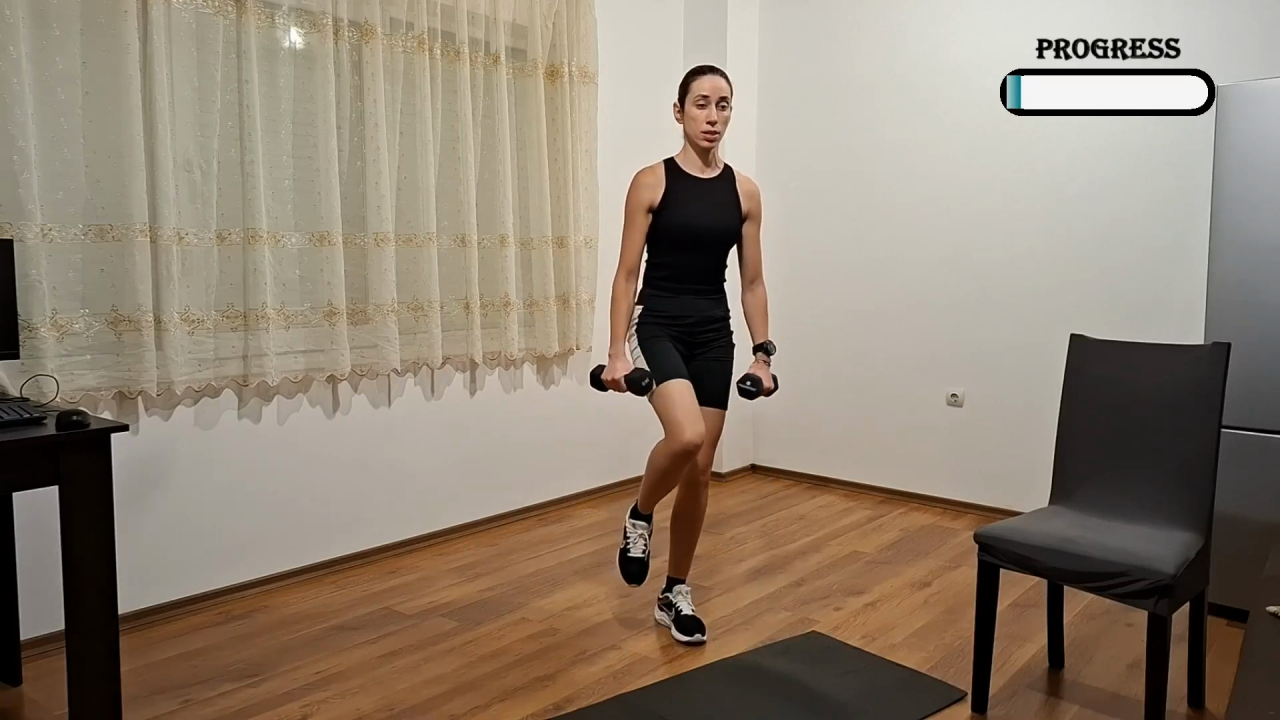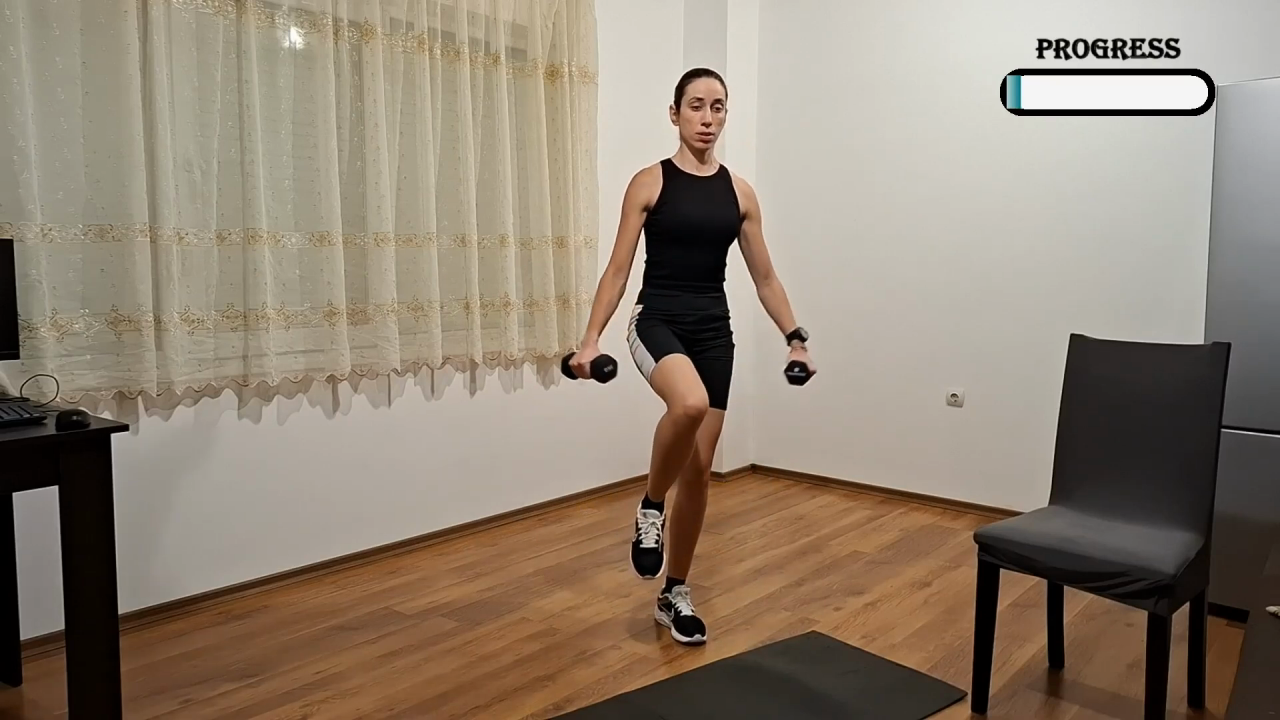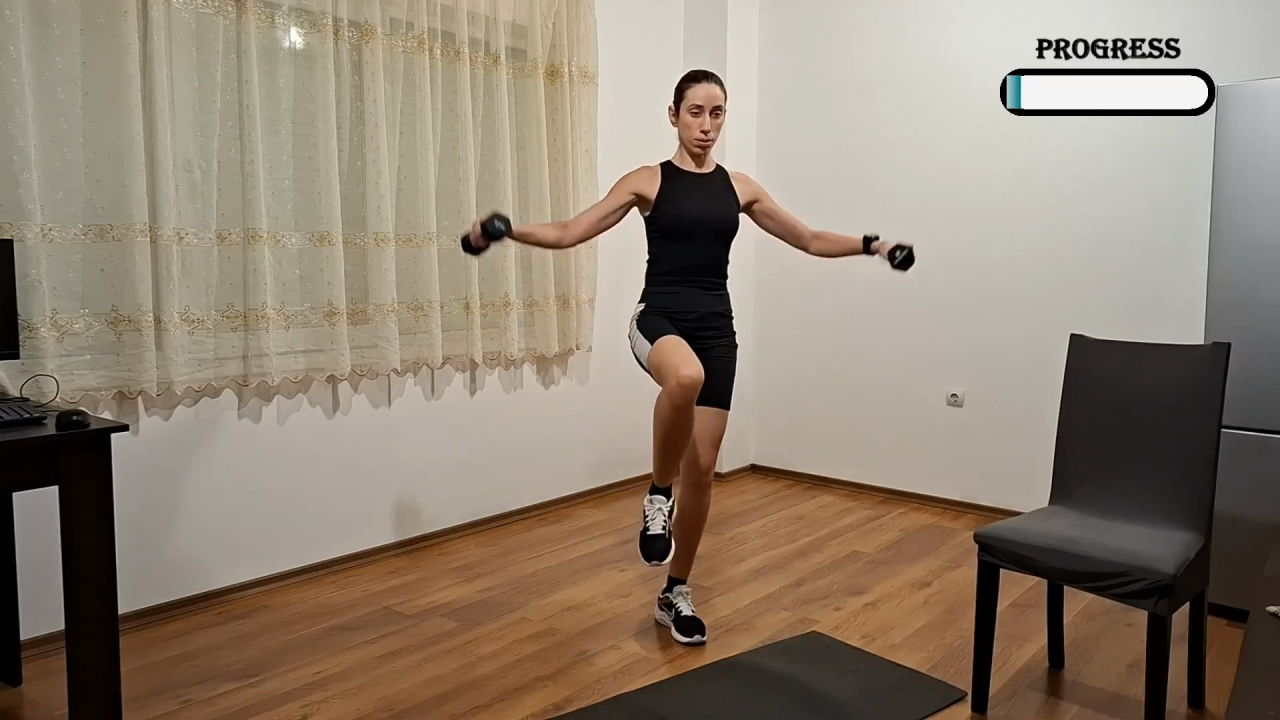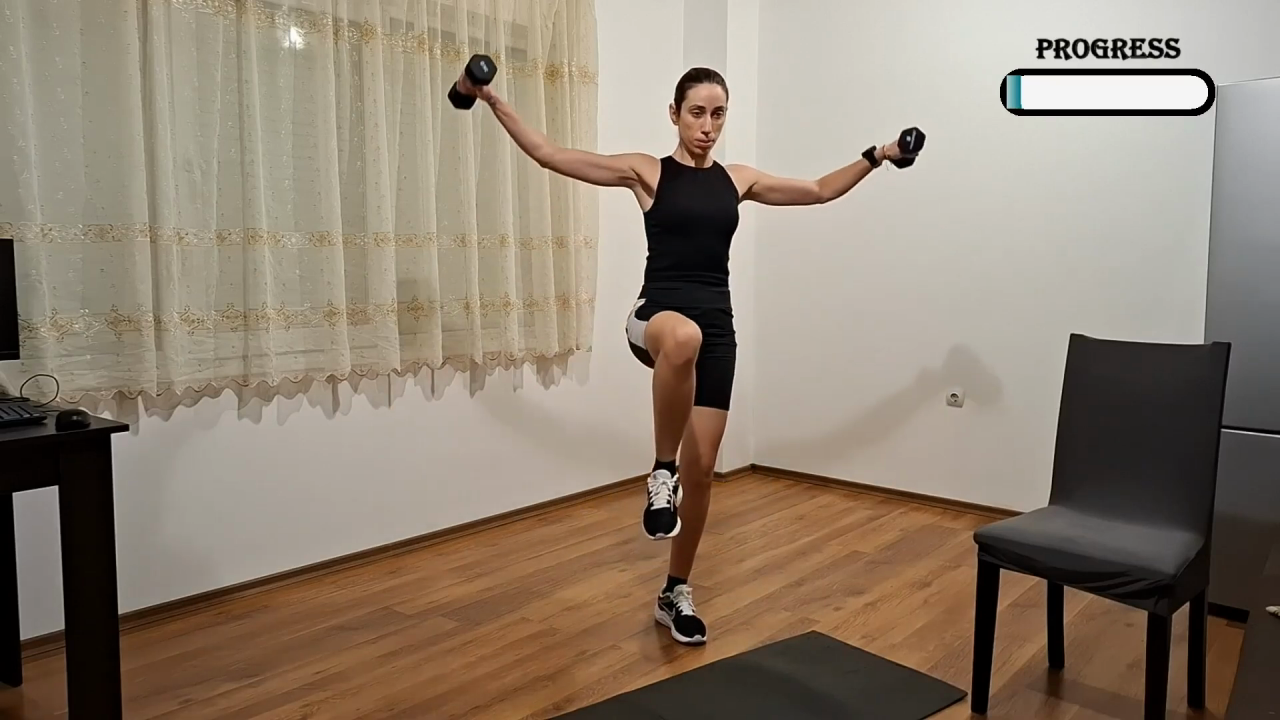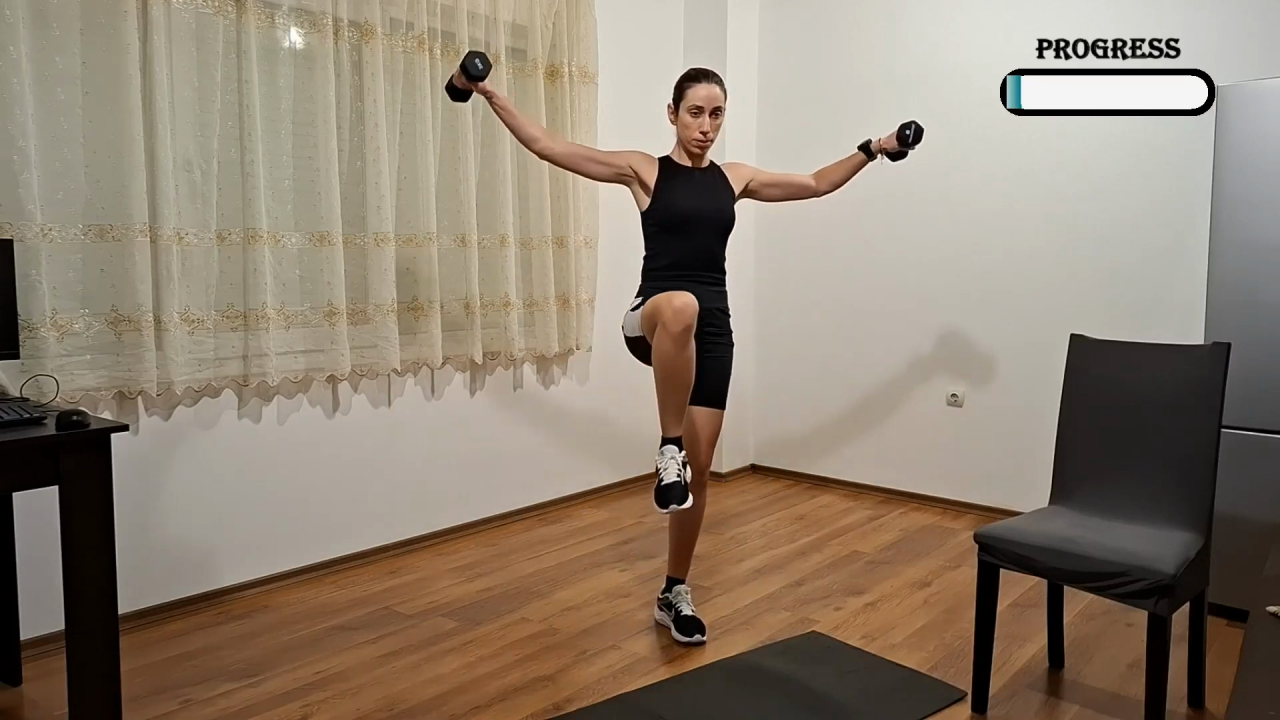
dt=0.3s
person 1, frame 1
left shoulder: (744, 190)
right shoulder: (651, 181)
left elbow: (752, 281)
right elbow: (627, 273)
left wrist: (763, 351)
right wrist: (616, 351)
left hip: (714, 333)
right hip: (658, 326)
left knee: (699, 470)
right knee: (686, 435)
left ankle: (675, 594)
right ankle: (640, 514)
person 1, frame 2
left shoulder: (739, 190)
right shoulder: (649, 181)
left elbow: (764, 275)
right elbow: (618, 269)
left wrist: (794, 336)
right wrist: (591, 339)
left hip: (714, 330)
right hip: (657, 322)
left knee: (699, 469)
right knee: (690, 405)
left ankle: (675, 594)
right ankle: (650, 504)
person 1, frame 3
left shoulder: (738, 186)
right shoulder: (648, 181)
left elbow: (808, 239)
right elbow: (572, 231)
left wrist: (870, 245)
right wrist: (511, 232)
left hip: (717, 328)
right hip: (659, 321)
left knee: (703, 469)
right knee: (685, 376)
left ankle: (676, 595)
right ankle: (658, 493)
person 1, frame 4
left shoulder: (737, 179)
right shoulder: (646, 170)
left elbow: (819, 190)
right elbow: (550, 154)
left wrist: (876, 156)
right wrist: (490, 100)
left hip: (717, 325)
right hip: (657, 315)
left knee: (702, 468)
right knee: (683, 337)
left ankle: (676, 594)
right ankle: (662, 469)
person 1, frame 5
left shoulder: (735, 178)
right shoulder: (644, 169)
left elbow: (815, 183)
right elbow: (549, 146)
left wrist: (871, 151)
right wrist: (489, 95)
left hip: (713, 329)
right hip: (652, 321)
left knee: (699, 469)
right knee: (681, 308)
left ankle: (675, 595)
right ankle: (668, 448)
